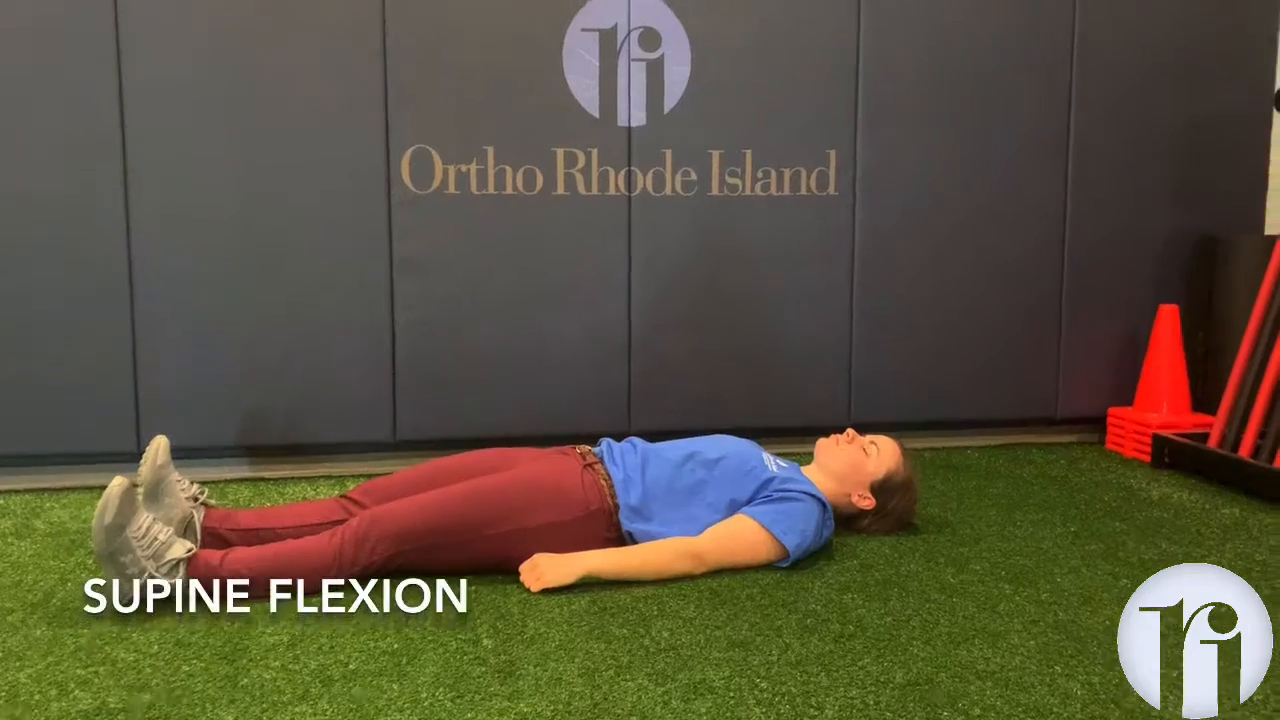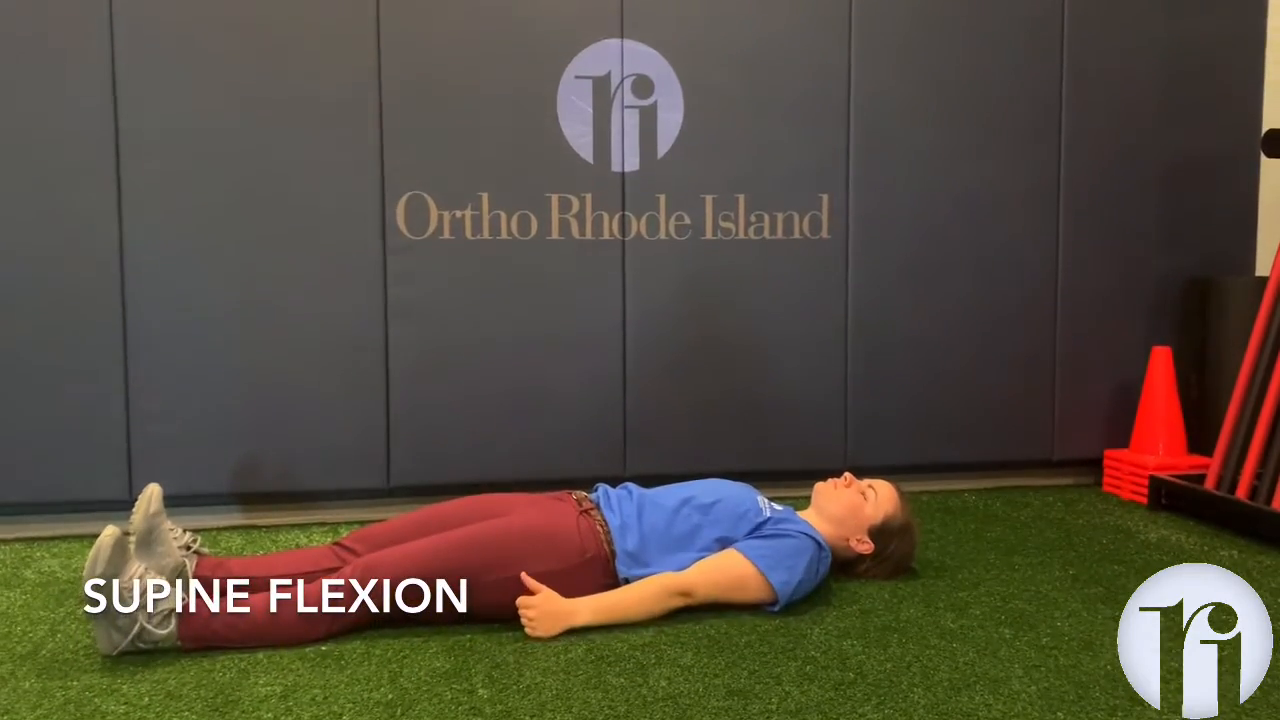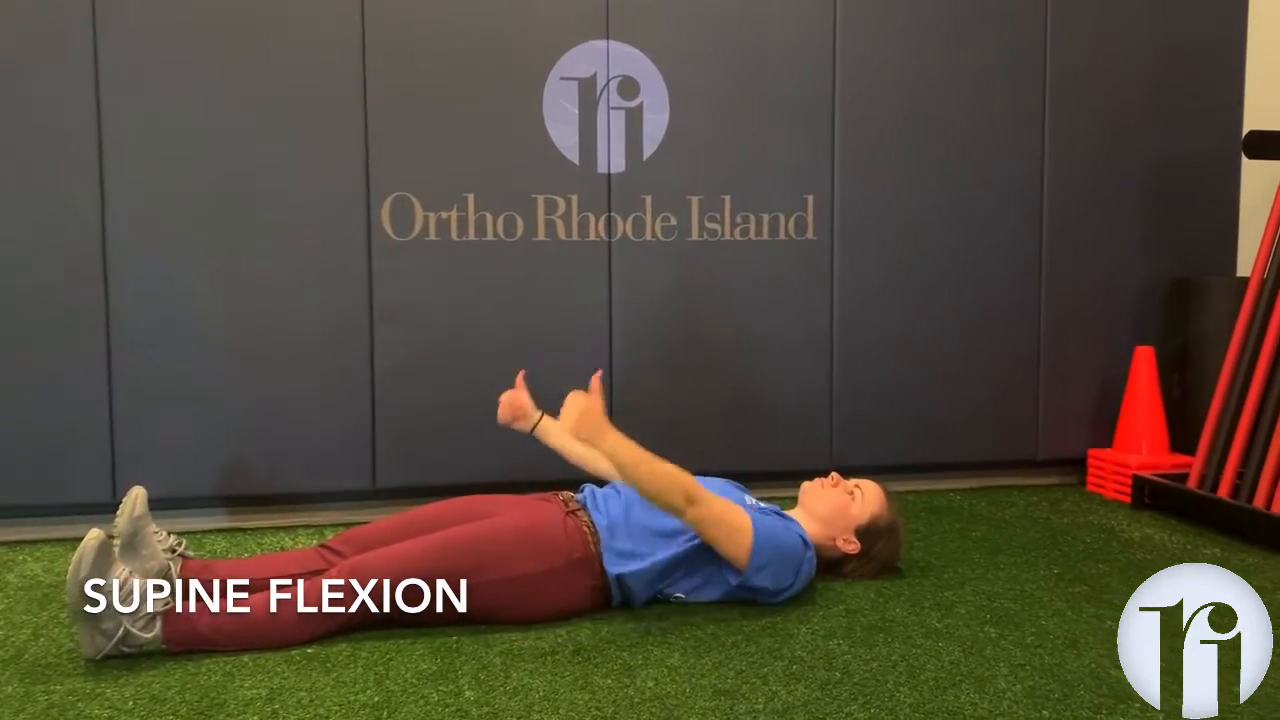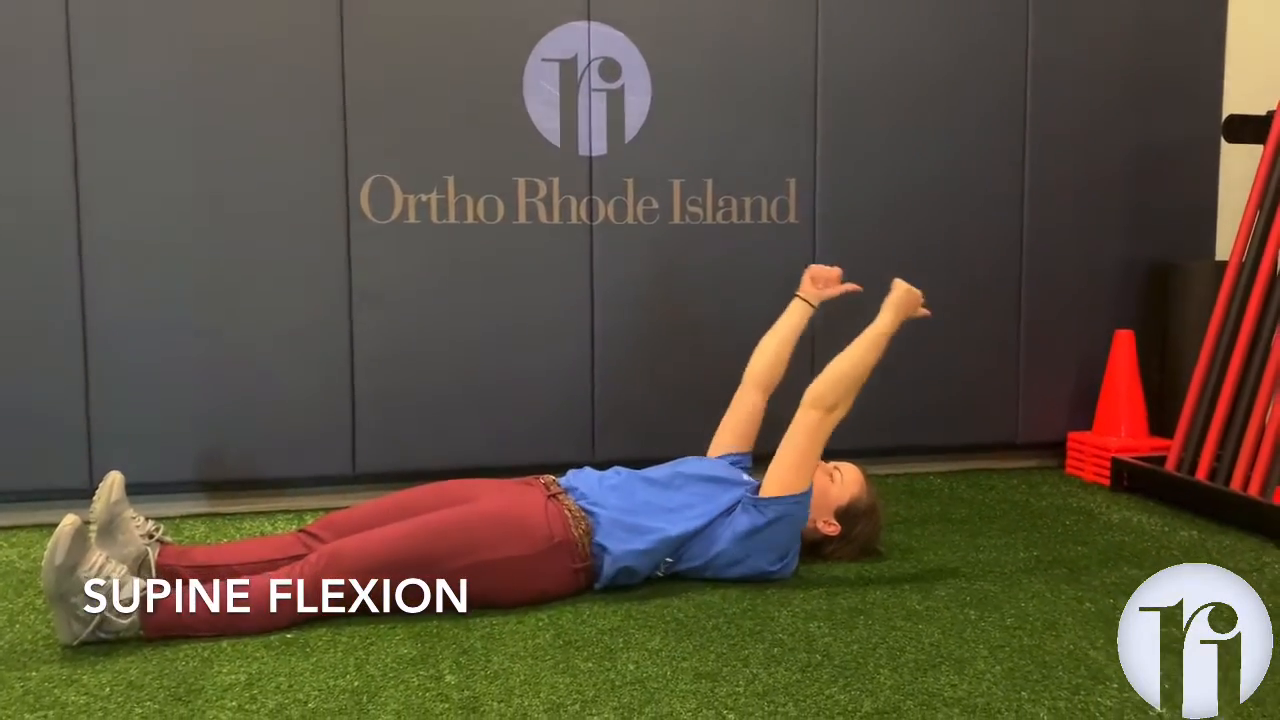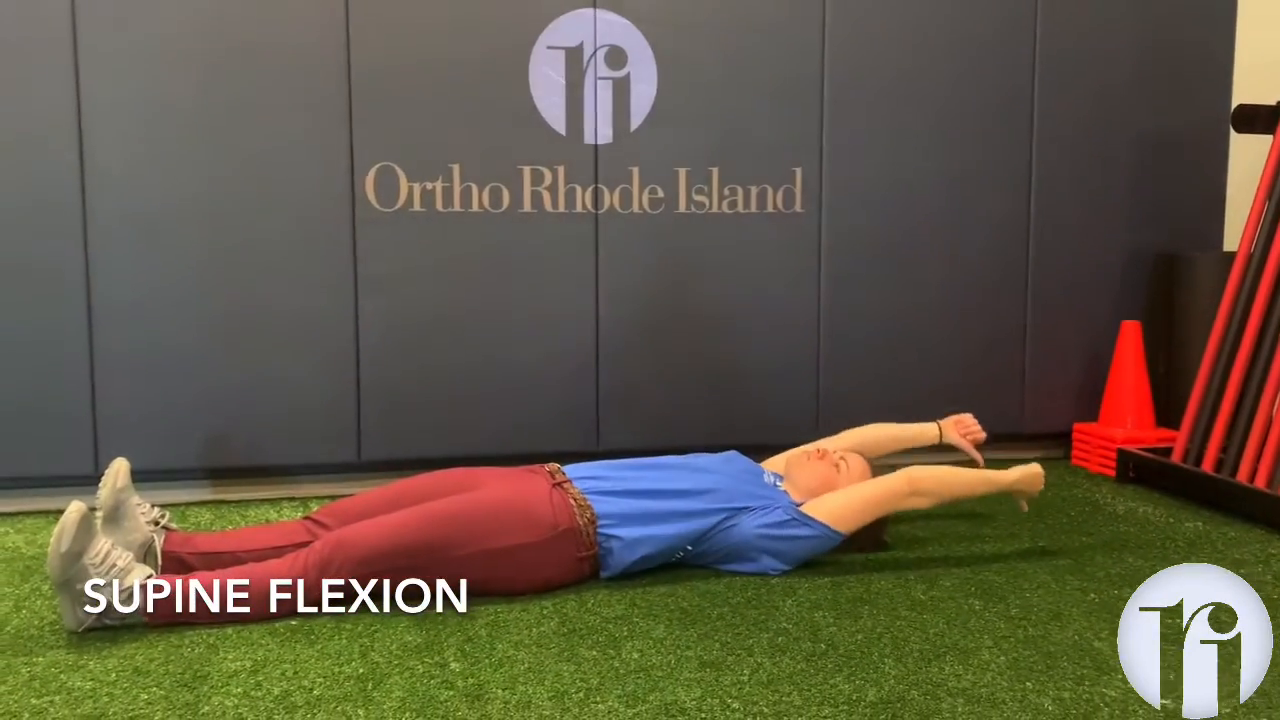
dt=1s
person 1, frame 1
left shoulder: (802, 514)
right shoulder: (775, 472)
left elbow: (696, 552)
left wrist: (575, 565)
left hip: (592, 509)
right hip: (582, 465)
left knee: (377, 539)
right knee: (365, 503)
left ankle: (178, 570)
right ankle: (202, 521)
person 1, frame 2
left shoulder: (796, 555)
right shoulder: (768, 515)
left elbow: (685, 587)
left wrist: (573, 612)
left hip: (586, 556)
right hip: (577, 510)
left knee: (372, 584)
right knee: (356, 550)
left ankle: (166, 619)
right ankle: (191, 566)
person 1, frame 3
left shoulder: (783, 557)
right shoulder: (756, 517)
left elbow: (684, 499)
right elbow: (627, 472)
left wrist: (600, 429)
right wrist: (542, 425)
left hip: (577, 562)
right hip: (565, 517)
left knee: (362, 589)
right knee: (347, 551)
left ankle: (147, 620)
right ankle: (178, 571)
person 1, frame 4
left shoulder: (768, 538)
right shoulder: (735, 482)
left elbow: (818, 408)
right elbow: (756, 387)
left wrist: (887, 322)
right wrist: (804, 304)
left hip: (556, 545)
right hip: (537, 498)
left knee: (335, 575)
right knee: (325, 539)
left ankle: (128, 608)
right ankle: (153, 555)
person 1, frame 5
left shoulder: (788, 528)
right shoulder: (760, 477)
left elbow: (895, 488)
right elbow: (853, 432)
left wrist: (1006, 479)
right wrist: (941, 429)
left hip: (560, 534)
right hip: (543, 486)
left knee: (343, 562)
right knee: (333, 524)
left ankle: (137, 597)
right ankle: (161, 544)
